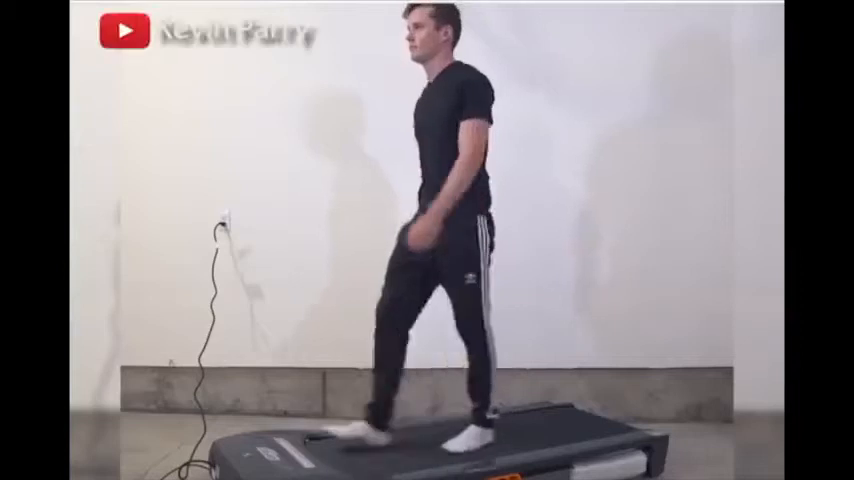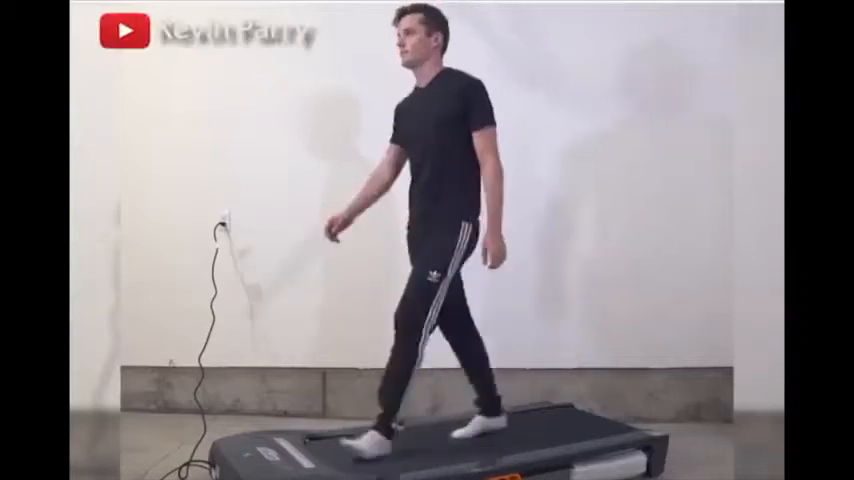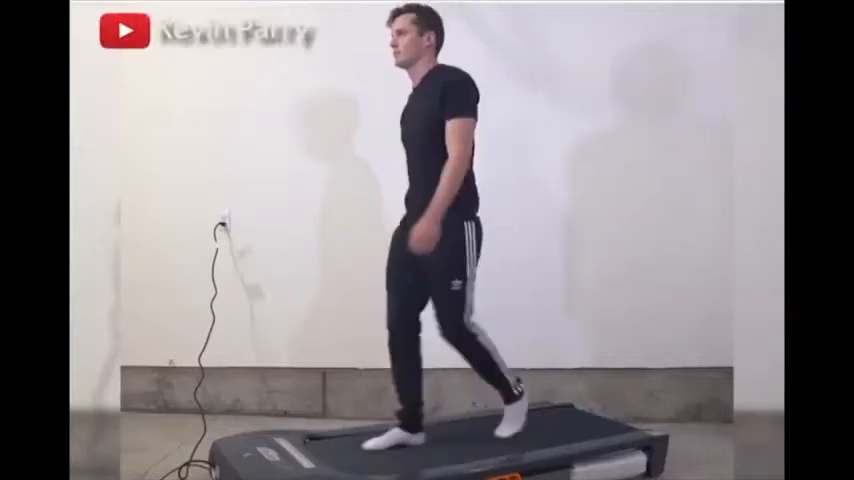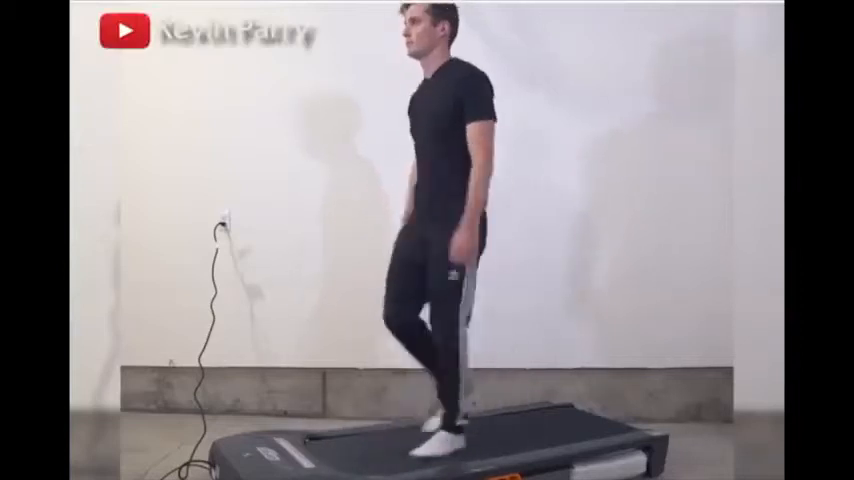
dt=0.4s
person 1, frame 1
left shoulder: (470, 83)
right shoulder: (427, 96)
left elbow: (471, 157)
left wrist: (434, 217)
left hip: (464, 223)
right hip: (424, 224)
left knee: (472, 327)
right knee: (389, 317)
left ankle: (482, 422)
right ankle: (377, 421)
person 1, frame 2
left shoulder: (466, 89)
right shoulder: (406, 107)
left elbow: (489, 163)
right elbow: (387, 171)
left wrist: (494, 230)
right wrist: (348, 214)
left hip: (453, 227)
right hip: (422, 227)
left knee: (410, 322)
right knee: (454, 323)
left ankle: (383, 429)
right ankle: (490, 410)
person 1, frame 3
left shoulder: (453, 84)
right shoulder: (413, 103)
left elbow: (460, 157)
left wrist: (432, 218)
left hip: (454, 226)
right hip: (413, 227)
left knee: (454, 326)
right knee: (400, 326)
left ankle: (514, 396)
right ankle: (409, 426)
person 1, frame 4
left shoulder: (469, 81)
right shoulder: (420, 96)
left elbow: (482, 159)
left wrist: (468, 227)
right wrist: (408, 220)
left hip: (457, 226)
right hip: (421, 224)
left knee: (447, 325)
right knee: (397, 316)
left ankle: (452, 427)
right ankle: (452, 393)
